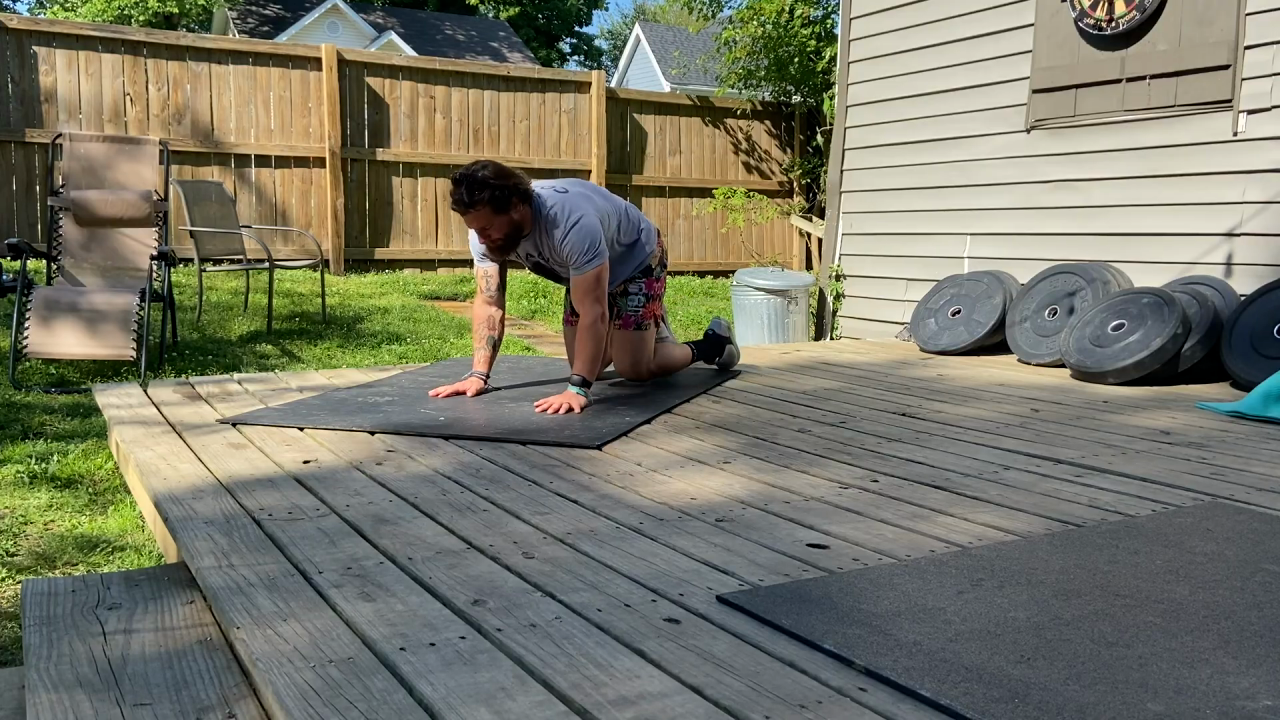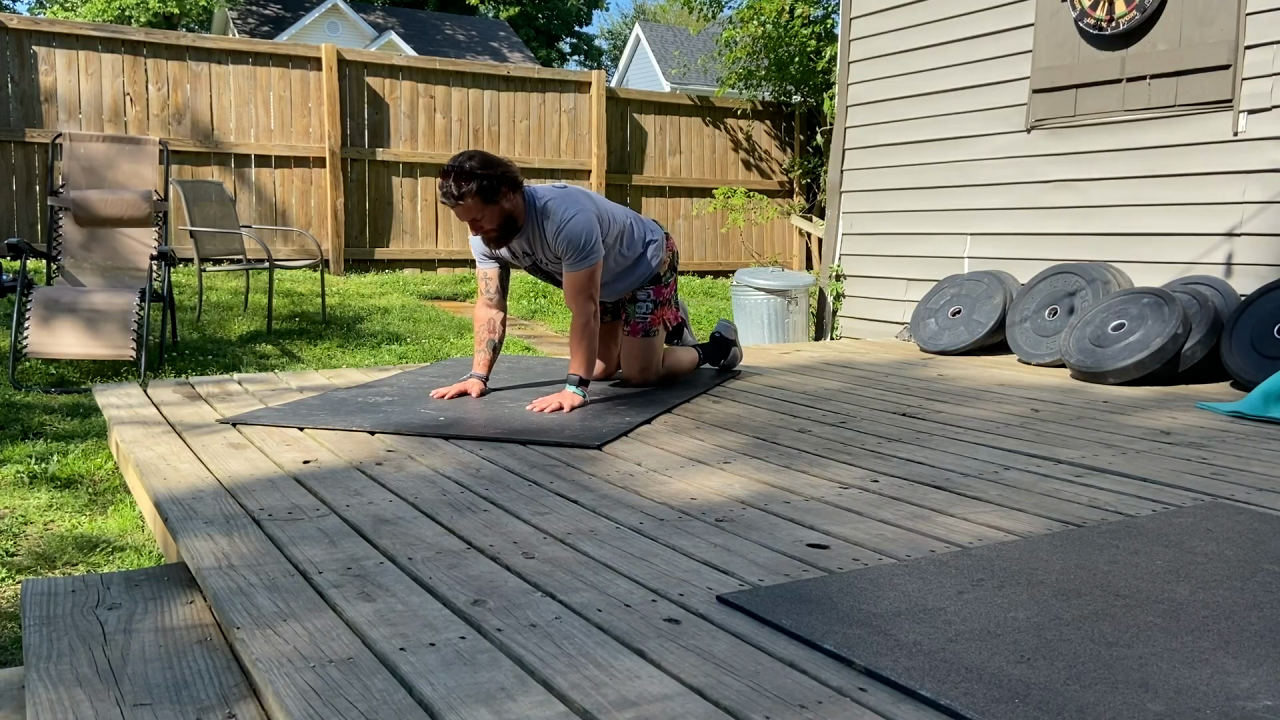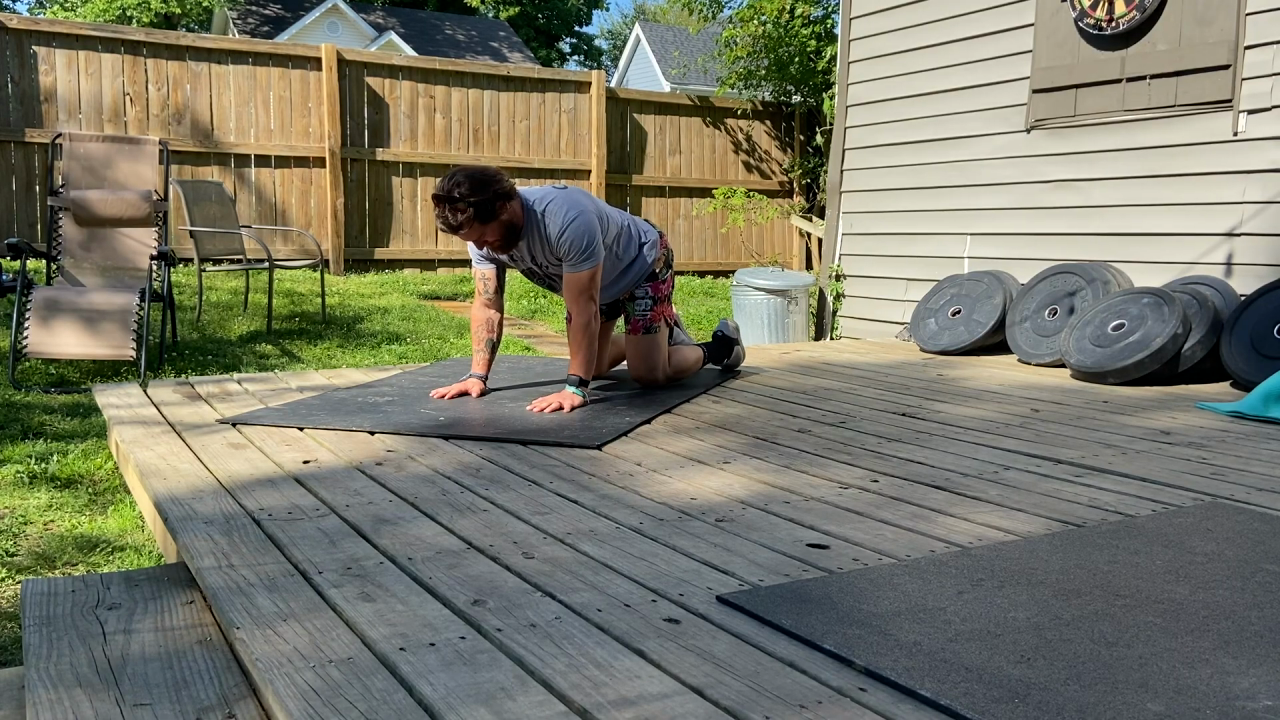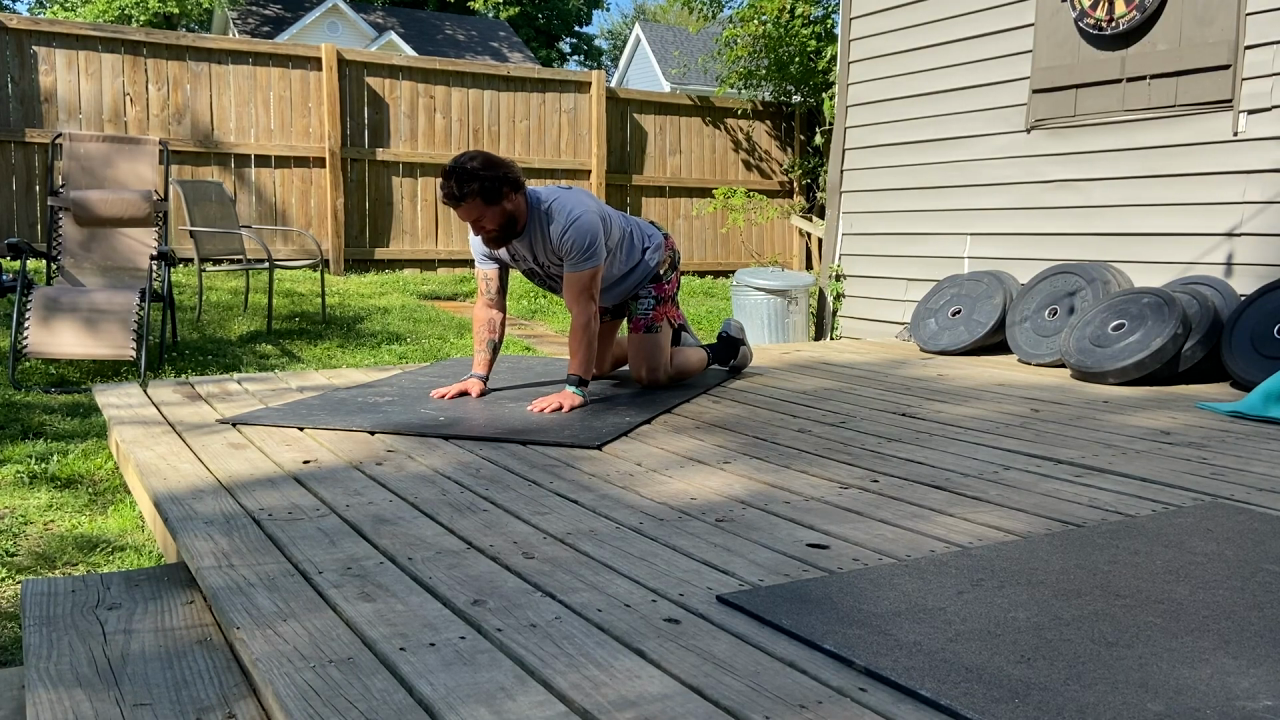
dt=1s
person 1, frame 1
left shoulder: (571, 222)
right shoulder: (485, 230)
left elbow: (593, 312)
right elbow: (489, 305)
left wrist: (577, 389)
right wrist: (478, 374)
left hip: (636, 258)
right hip: (587, 270)
left knee: (634, 369)
right knee: (587, 364)
left ankle: (713, 344)
right ankle: (640, 328)
person 1, frame 2
left shoulder: (567, 218)
right shoulder: (486, 236)
left elbow: (584, 310)
right elbow: (490, 307)
left wrist: (575, 388)
right wrist: (478, 376)
left hip: (647, 263)
right hip: (603, 280)
left knee: (640, 375)
right knee: (599, 370)
left ankle: (717, 346)
right ankle: (669, 325)
person 1, frame 3
left shoulder: (567, 218)
right shoulder: (482, 230)
left elbow: (583, 309)
right elbow: (487, 306)
left wrist: (575, 388)
right wrist: (477, 376)
left hip: (642, 263)
right hip: (596, 278)
left knee: (649, 374)
right knee: (594, 366)
left ankle: (720, 345)
right ankle: (660, 331)
person 1, frame 4
left shoulder: (571, 218)
right shoulder: (484, 236)
left elbow: (583, 310)
right elbow: (489, 306)
left wrist: (575, 388)
right wrist: (478, 376)
left hip: (649, 264)
right hip: (604, 280)
left knee: (651, 374)
right knee: (595, 366)
left ankle: (726, 346)
right ankle: (667, 333)
